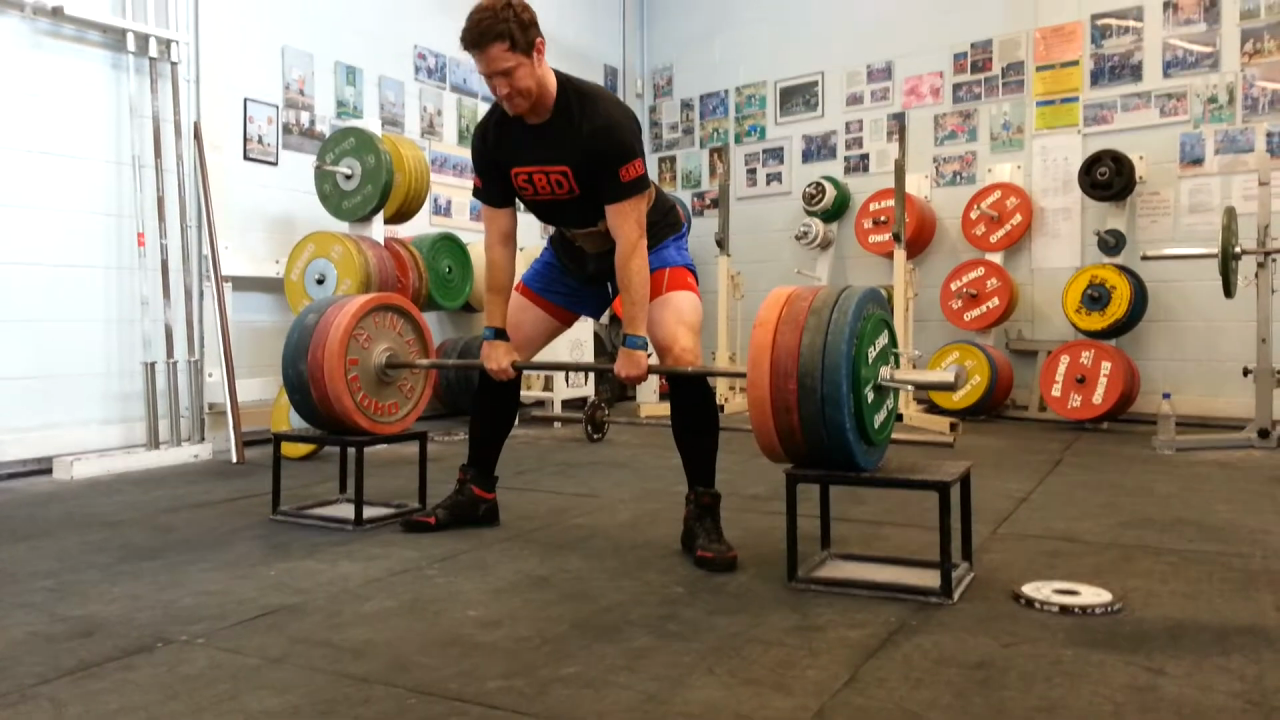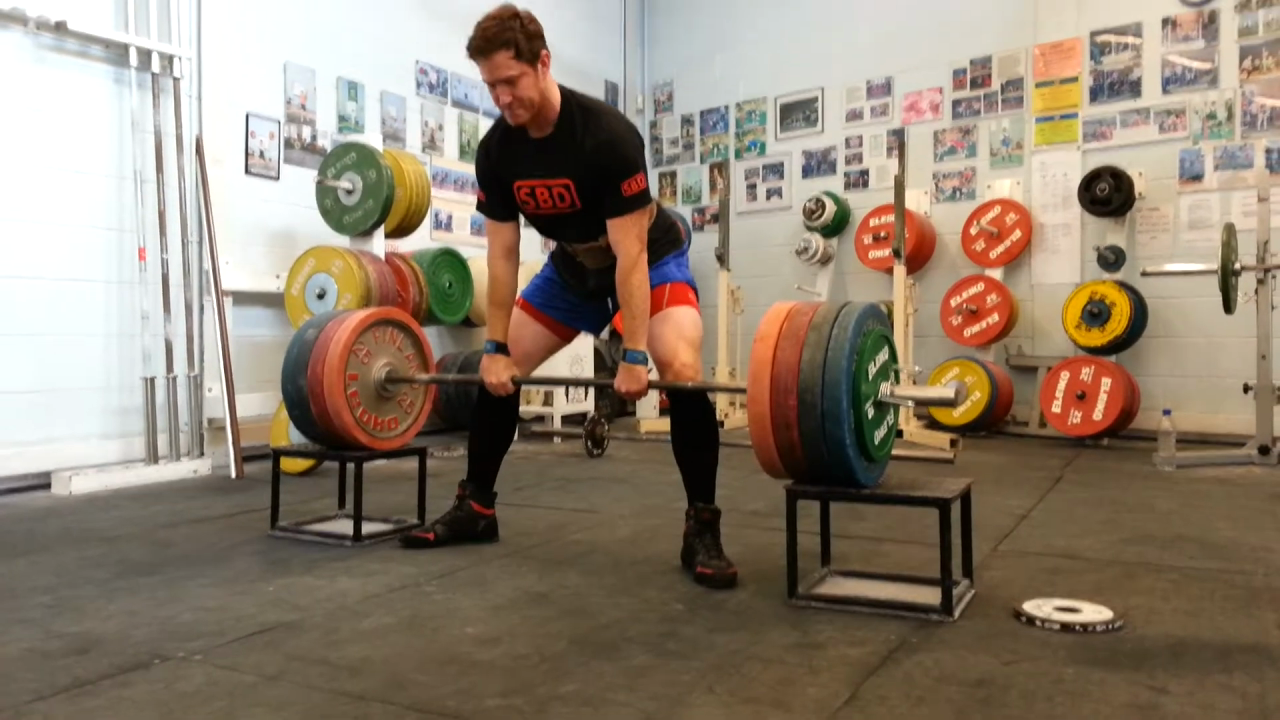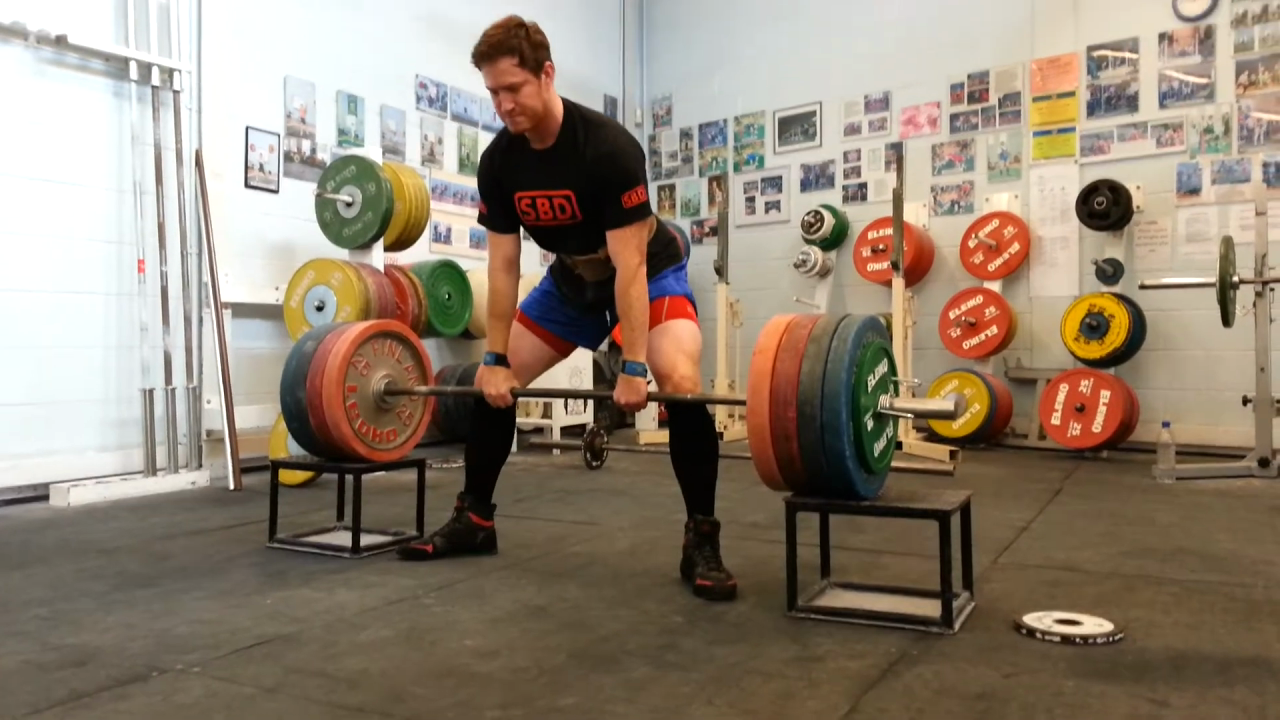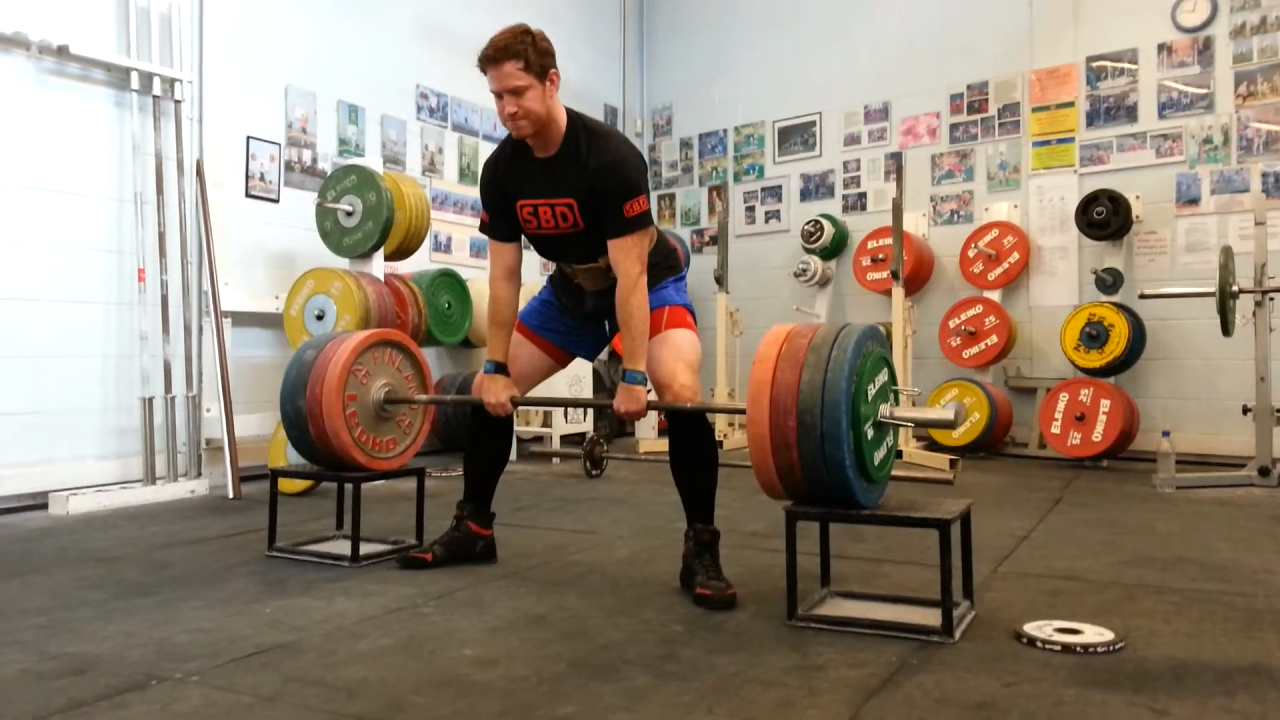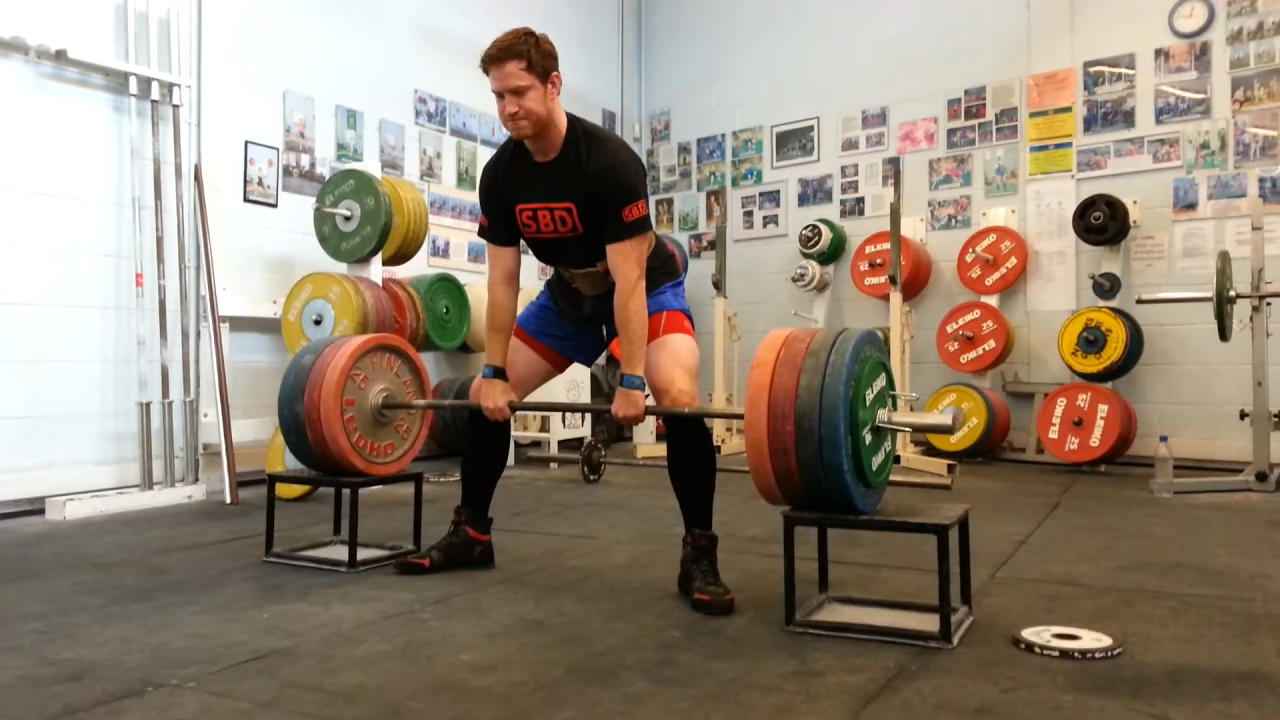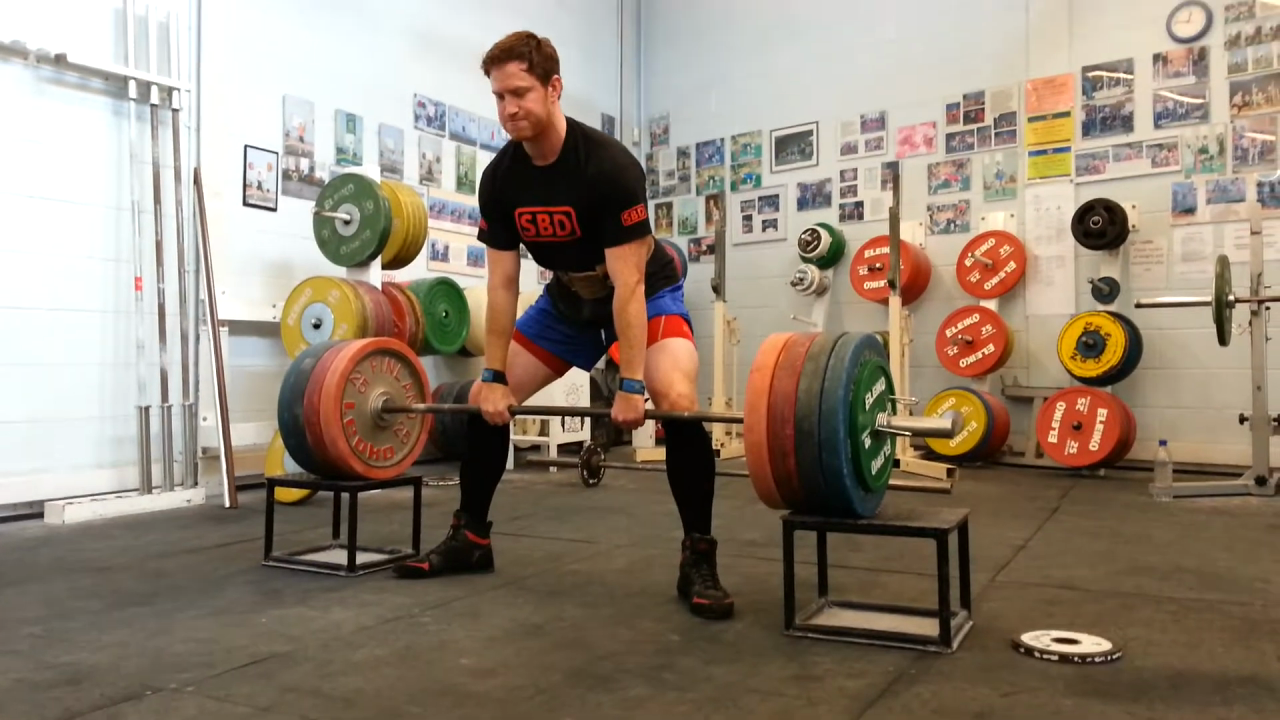
dt=0.1s
person 1, frame 1
left shoulder: (604, 120)
right shoulder: (492, 135)
left elbow: (630, 238)
right elbow: (499, 239)
left wrist: (633, 341)
right wrist: (496, 333)
left hip: (649, 243)
right hip: (571, 250)
left knee: (680, 354)
right knee: (496, 359)
left ankle: (702, 512)
right ankle: (476, 491)
person 1, frame 2
left shoulder: (607, 134)
right shoulder: (496, 149)
left elbow: (631, 254)
right elbow: (502, 253)
left wrist: (634, 356)
right wrist: (496, 348)
left hip: (651, 260)
right hip: (572, 266)
left knee: (681, 369)
right knee: (495, 373)
left ankle: (702, 529)
right ankle: (476, 507)
person 1, frame 3
left shoulder: (608, 148)
right shoulder: (498, 161)
left elbow: (630, 265)
right elbow: (502, 265)
left wrist: (633, 368)
right wrist: (496, 359)
left hip: (649, 273)
right hip: (570, 279)
left knee: (679, 382)
right knee: (491, 383)
left ankle: (701, 541)
right ankle: (475, 519)
person 1, frame 4
left shoulder: (611, 157)
right shoulder: (501, 169)
left elbow: (631, 275)
right elbow: (504, 273)
left wrist: (633, 377)
right wrist: (496, 367)
left hip: (650, 285)
right hip: (570, 290)
left knee: (679, 391)
right knee: (488, 392)
left ankle: (701, 550)
right ankle: (474, 528)
person 1, frame 5
left shoulder: (611, 162)
right shoulder: (500, 173)
left elbow: (630, 279)
right elbow: (502, 279)
left wrist: (631, 382)
right wrist: (494, 372)
left hip: (647, 290)
right hip: (568, 295)
left knee: (677, 396)
right knee: (486, 394)
left ankle: (699, 556)
right ankle: (471, 533)
person 1, frame 6
left shoulder: (609, 166)
right shoulder: (500, 177)
left elbow: (628, 283)
right elbow: (502, 282)
left wrist: (630, 386)
right wrist: (493, 376)
left hip: (646, 295)
right hip: (567, 299)
left knee: (676, 400)
right knee: (485, 400)
left ankle: (698, 560)
right ankle: (471, 537)
